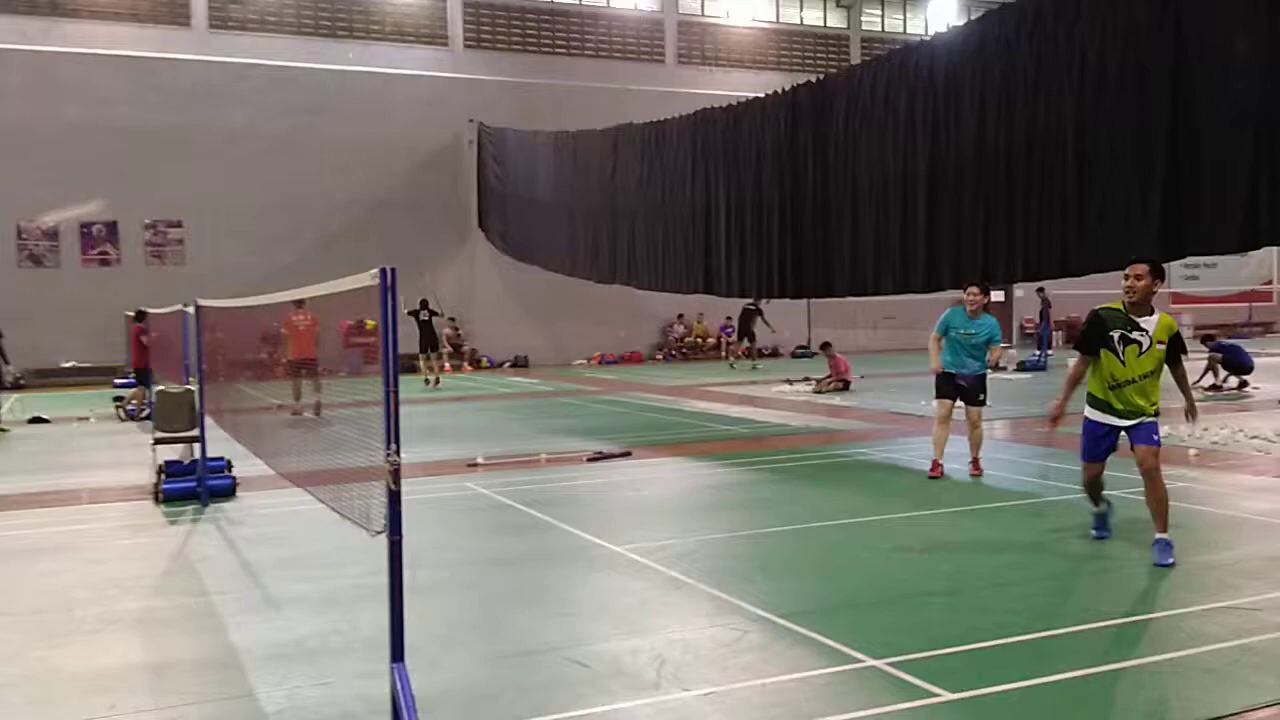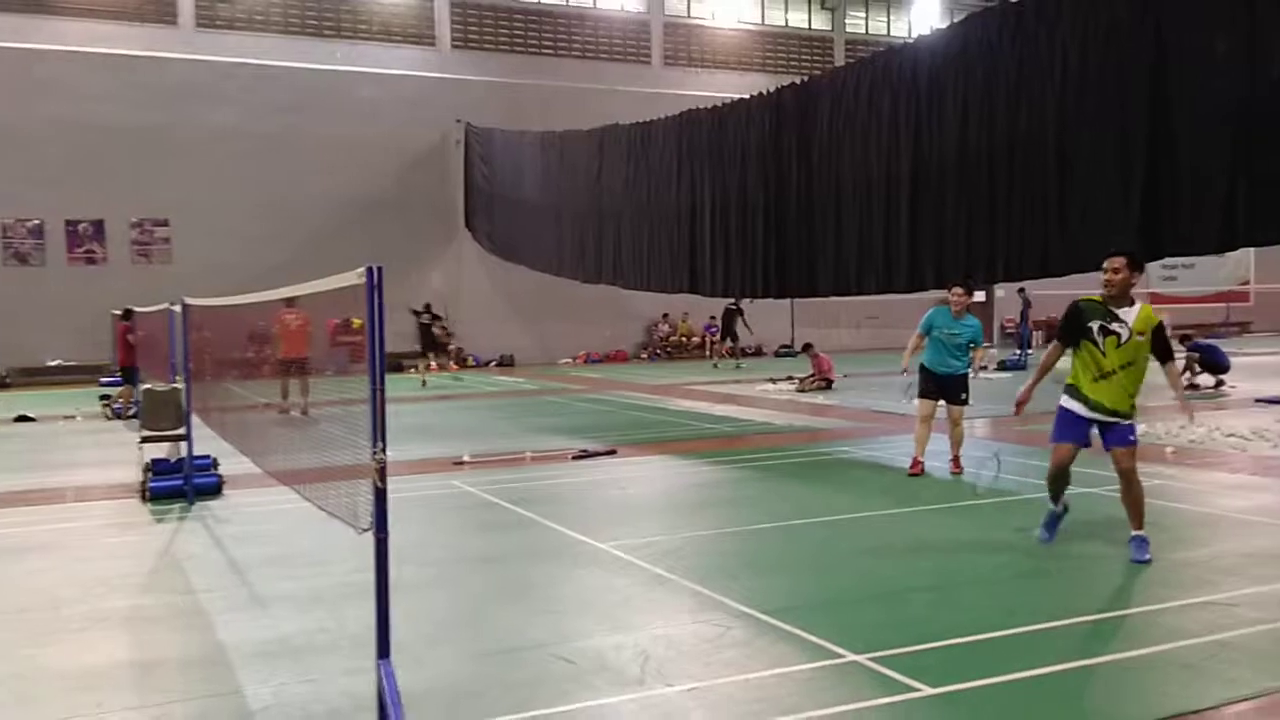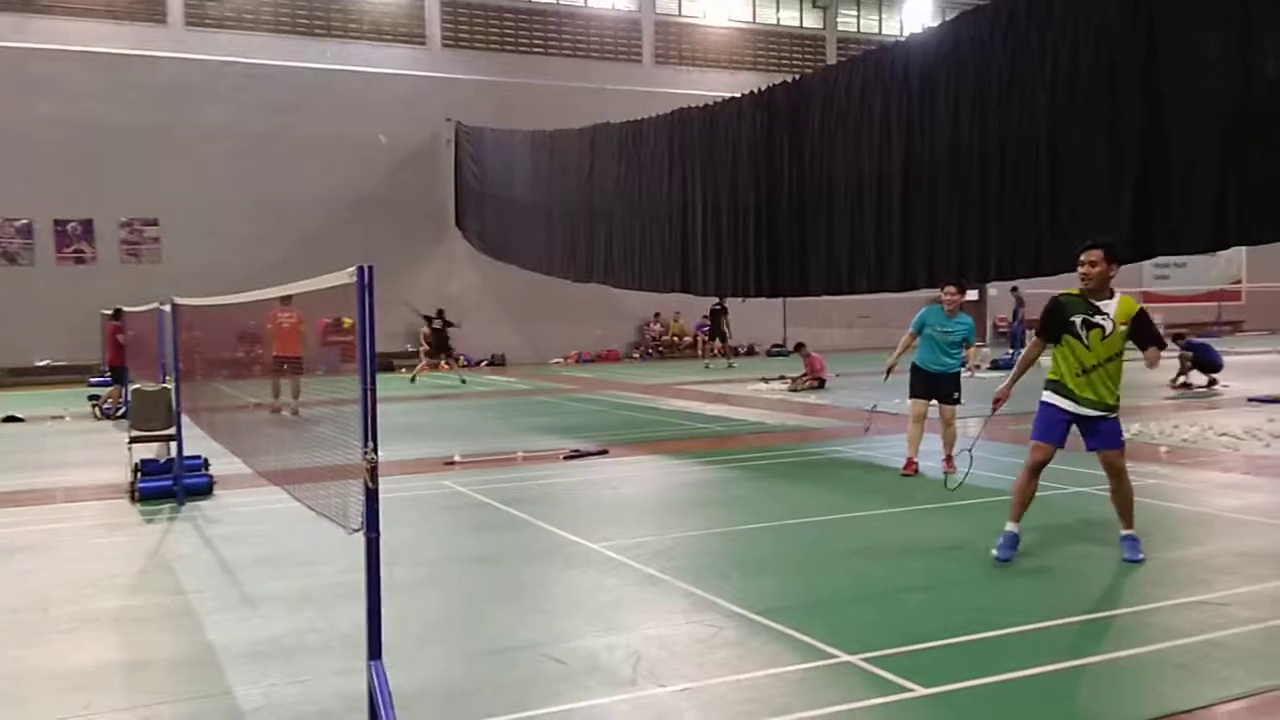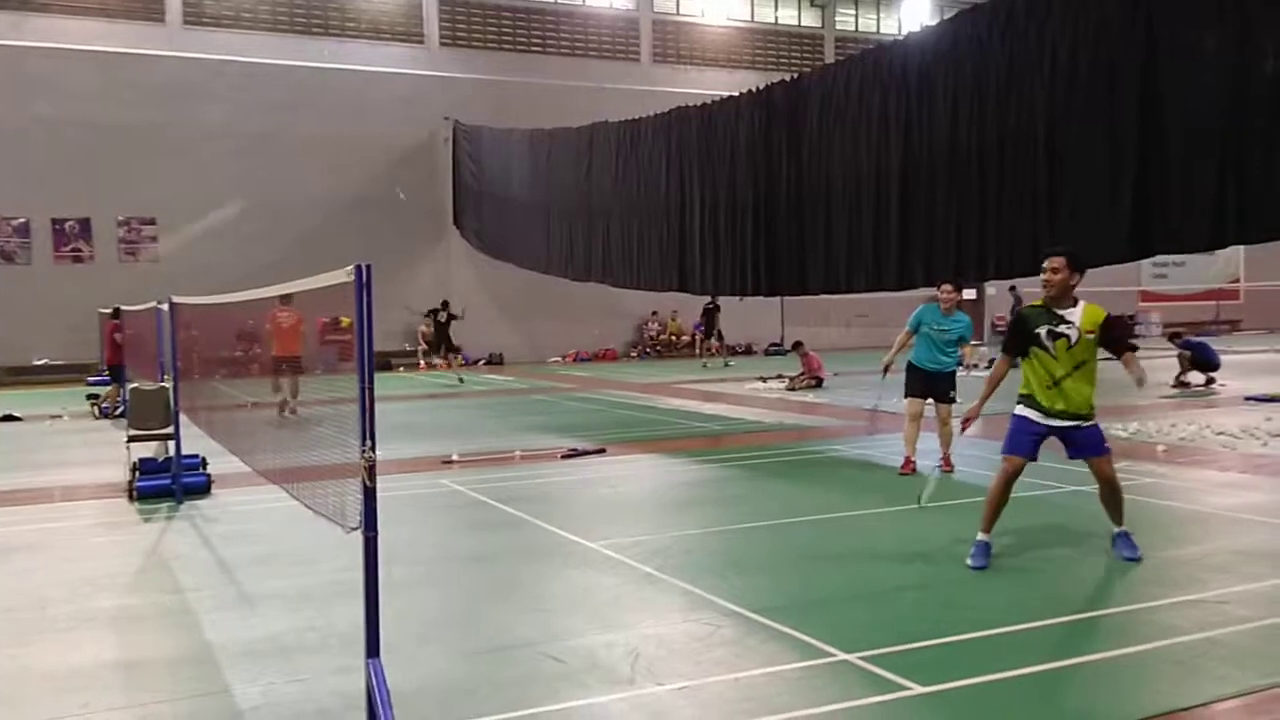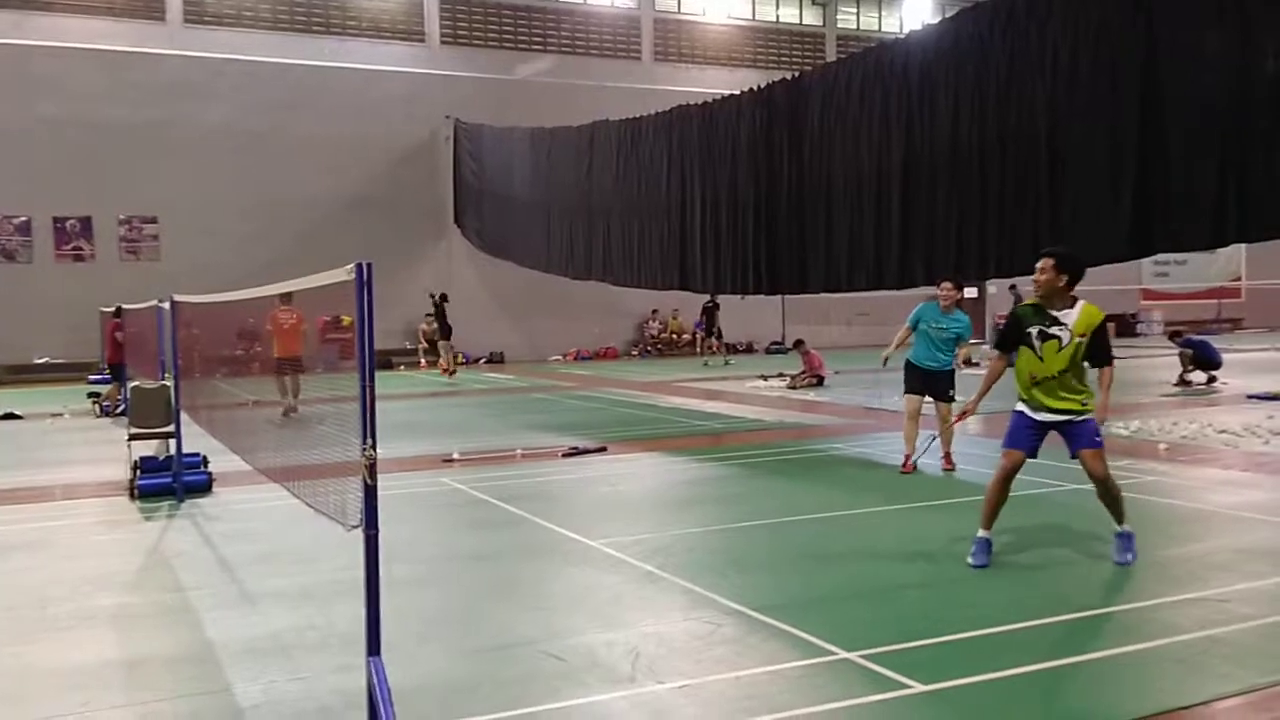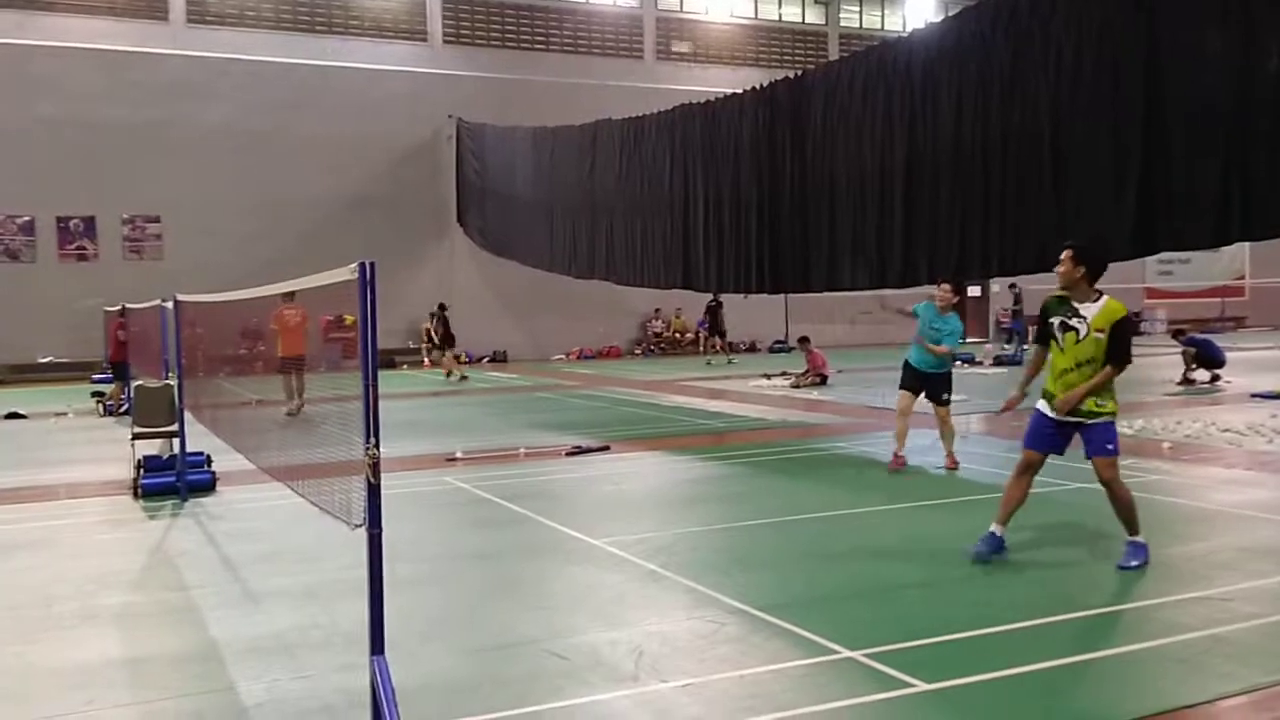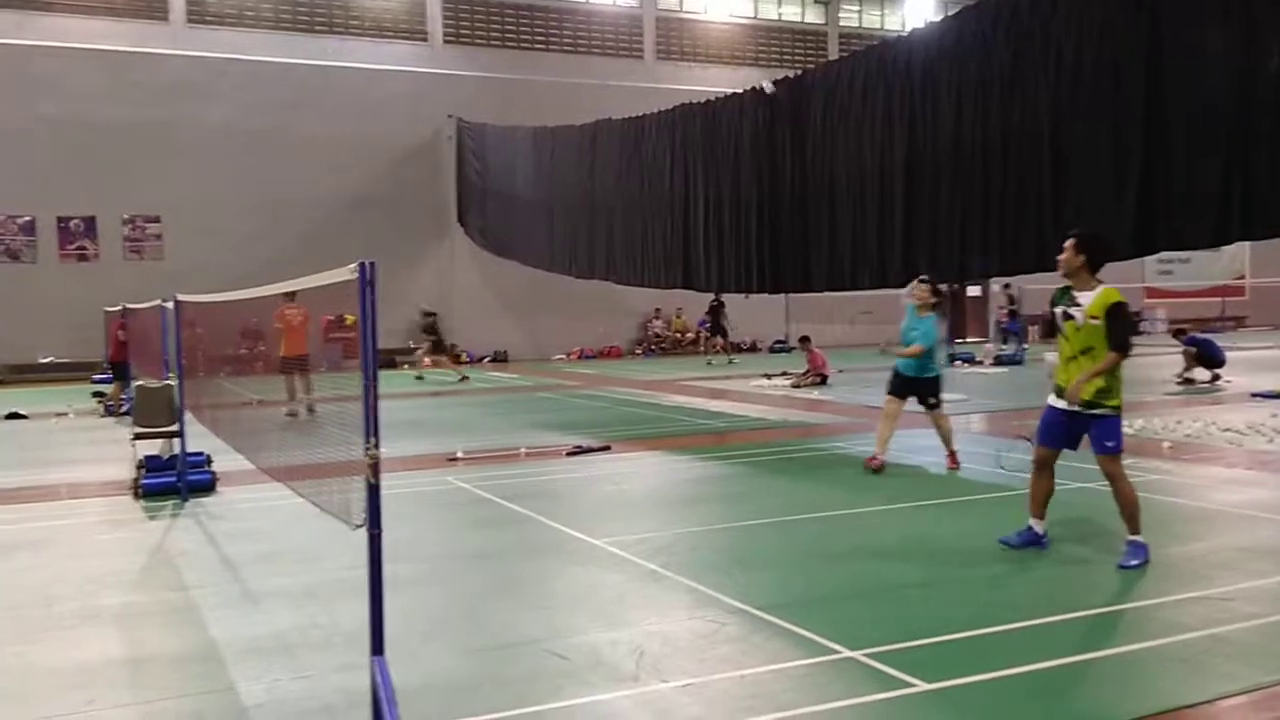
dt=0.2s
person 1, frame 1
left shoulder: (1167, 327)
right shoulder: (1102, 317)
left elbow: (1176, 364)
right elbow: (1083, 360)
left wrist: (1189, 399)
right wrist: (1062, 399)
left hip: (1143, 412)
right hip: (1101, 409)
left knee: (1150, 467)
right knee: (1090, 474)
left ankle: (1162, 539)
right ankle: (1101, 506)
person 1, frame 2
left shoulder: (1149, 319)
right shoulder: (1083, 308)
left elbow: (1166, 360)
right elbow: (1058, 347)
left wrist: (1180, 395)
right wrist: (1030, 386)
left hip: (1120, 407)
right hip: (1078, 400)
left knee: (1126, 469)
right knee: (1059, 462)
left ankle: (1137, 536)
right ankle: (1056, 507)
person 1, frame 3
left shoulder: (1130, 309)
right shoulder: (1062, 304)
left elbow: (1153, 344)
right elbow: (1038, 344)
left wrist: (1153, 355)
right wrist: (1009, 384)
left hip: (1103, 403)
right hip: (1060, 396)
left knee: (1117, 469)
right knee: (1036, 460)
left ankle: (1128, 535)
right ankle: (1011, 532)
person 1, frame 4
left shoulder: (1097, 316)
right shoulder: (1028, 316)
left elbow: (1124, 350)
right elbow: (1006, 360)
left wrist: (1136, 369)
right wrist: (980, 403)
left hip: (1078, 413)
right hip: (1032, 410)
left knee: (1107, 475)
right knee: (1007, 472)
left ankle: (1119, 532)
right ankle: (982, 540)
person 1, frame 5
left shoulder: (1092, 318)
right shoulder: (1024, 314)
left elbow: (1104, 364)
right elbow: (1001, 357)
left wrist: (1103, 398)
right wrist: (978, 398)
left hip: (1076, 410)
right hip: (1031, 407)
left knee: (1098, 472)
right knee: (1006, 469)
left ankle: (1123, 530)
right ankle: (983, 538)
person 1, frame 6
left shoulder: (1115, 315)
right shoulder: (1052, 306)
left elbow: (1118, 365)
left wrist: (1078, 393)
right wrist: (1021, 389)
left hip: (1094, 410)
right hip: (1051, 405)
left knee: (1108, 477)
right knee: (1025, 467)
left ankle: (1136, 542)
right ankle: (996, 535)
person 1, frame 7
left shoulder: (1112, 303)
right shoulder: (1059, 297)
left elbow: (1120, 352)
left wrist: (1087, 378)
left hip: (1100, 402)
right hip: (1062, 399)
left knee: (1112, 471)
right knee: (1042, 461)
left ankle: (1136, 542)
right ankle: (1036, 529)
person 2, frame 1
left shoulder: (991, 324)
right shoulder: (951, 315)
left elbow: (996, 349)
right elbow: (935, 339)
left wrist: (993, 358)
right wrist: (935, 360)
left hip: (975, 376)
right hip: (948, 371)
left knee: (974, 420)
right knee: (942, 416)
left ankle: (975, 461)
right ankle: (937, 462)
person 2, frame 2
left shoulder: (974, 325)
right shoulder: (935, 314)
left elbow: (978, 349)
right elbow: (918, 337)
left wrist: (976, 363)
right wrist: (907, 358)
left hip: (957, 376)
right hip: (930, 372)
left knee: (956, 419)
right knee: (924, 415)
left ankle: (955, 458)
right ankle: (918, 460)
person 2, frame 3
left shoulder: (967, 323)
right shoulder: (928, 313)
left elbow: (970, 346)
right elbow: (910, 335)
left wrist: (971, 360)
right wrist: (895, 357)
left hip: (949, 374)
right hip: (922, 370)
left knee: (948, 419)
right knee: (917, 415)
left ankle: (948, 458)
right ankle: (911, 460)
person 2, frame 4
left shoulder: (964, 321)
right shoulder: (924, 311)
left elbow: (965, 345)
right elbow: (907, 333)
left wrist: (966, 358)
right wrist: (892, 354)
left hip: (945, 373)
right hip: (918, 368)
left knee: (945, 417)
right knee: (913, 414)
left ankle: (945, 457)
right ankle: (909, 459)
person 2, frame 5
left shoulder: (963, 321)
right shoulder: (925, 308)
left elbow: (963, 347)
right elbow: (907, 329)
left wrist: (960, 359)
right wrist: (892, 348)
left hip: (943, 371)
right hip: (916, 366)
left knee: (944, 415)
right knee: (911, 412)
left ankle: (947, 455)
right ankle: (909, 457)
person 2, frame 6
left shoulder: (955, 325)
right shoulder: (926, 307)
left elbow: (944, 352)
right elbow: (911, 313)
left wrist: (927, 346)
right wrist: (898, 310)
left hip: (939, 373)
right hip: (913, 366)
left knee: (943, 416)
right knee: (902, 409)
left ankle: (950, 454)
right ankle: (899, 454)
person 2, frame 7
left shoulder: (929, 326)
right shoulder: (913, 311)
left elbow: (916, 351)
right elbow: (910, 293)
left wrist: (894, 351)
right wrist: (917, 282)
left hip: (926, 378)
right hip: (902, 373)
left knee: (937, 419)
right knee: (889, 412)
left ankle: (951, 453)
right ankle: (878, 457)
